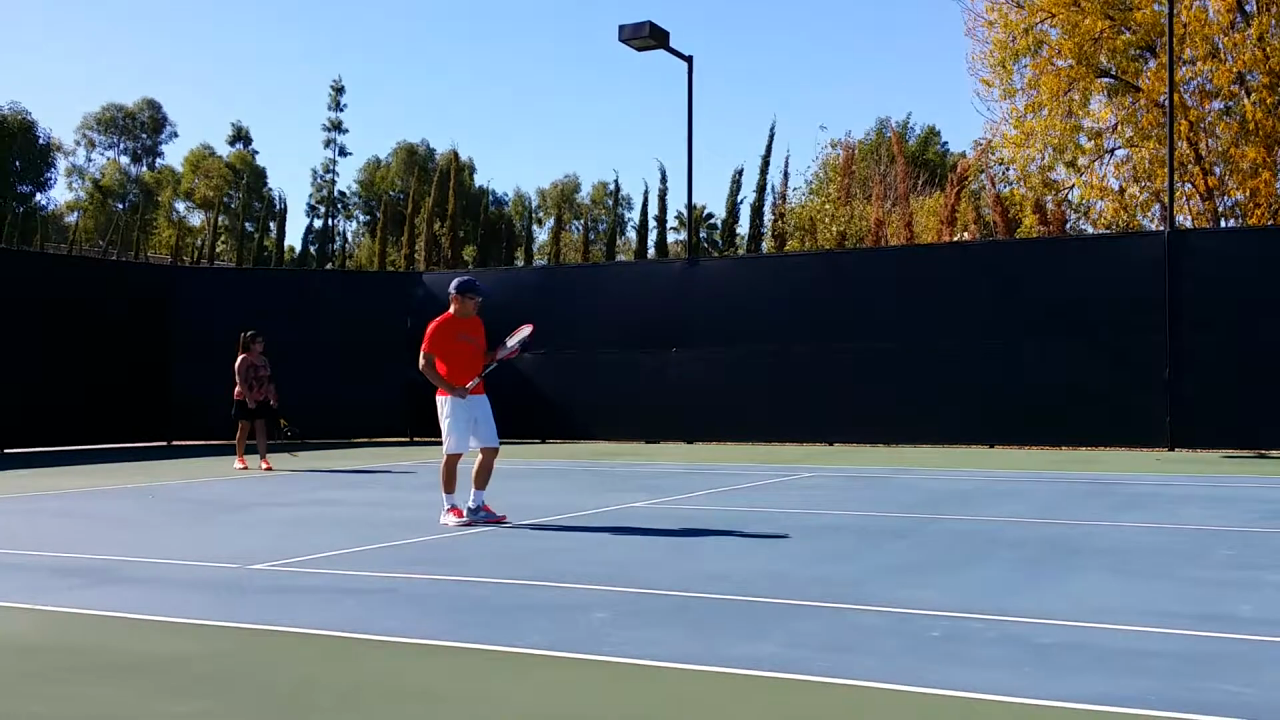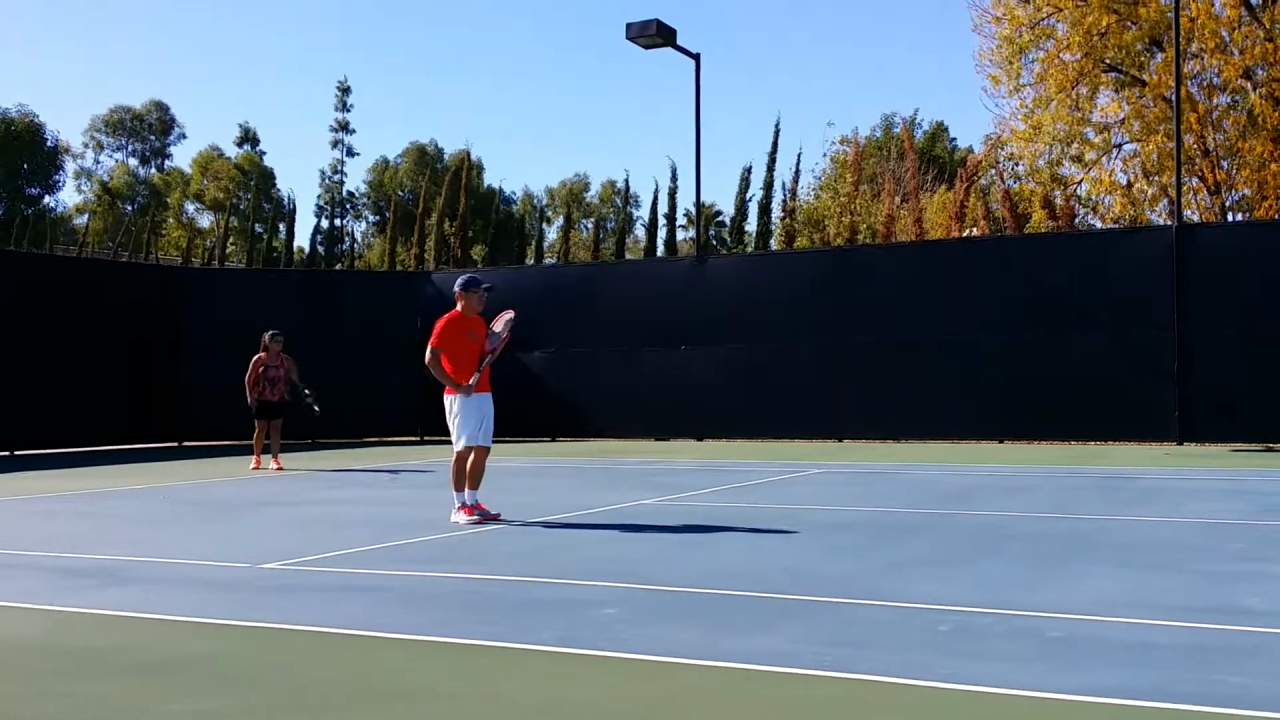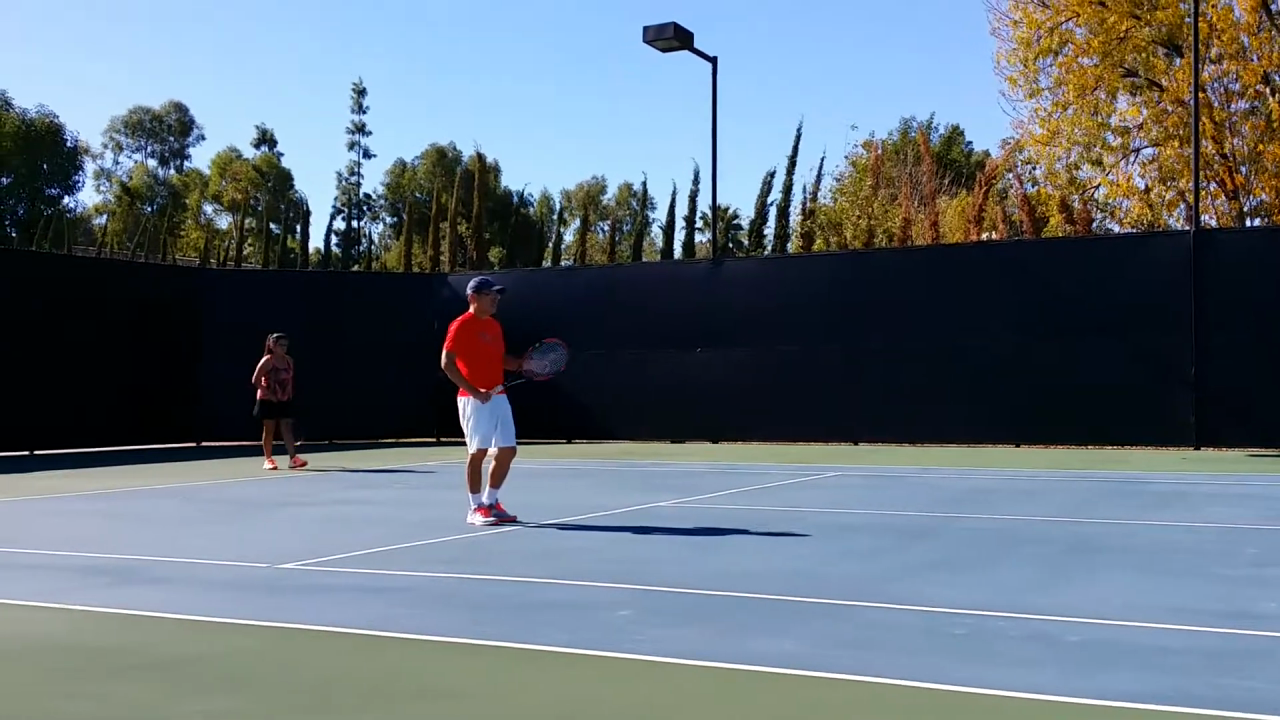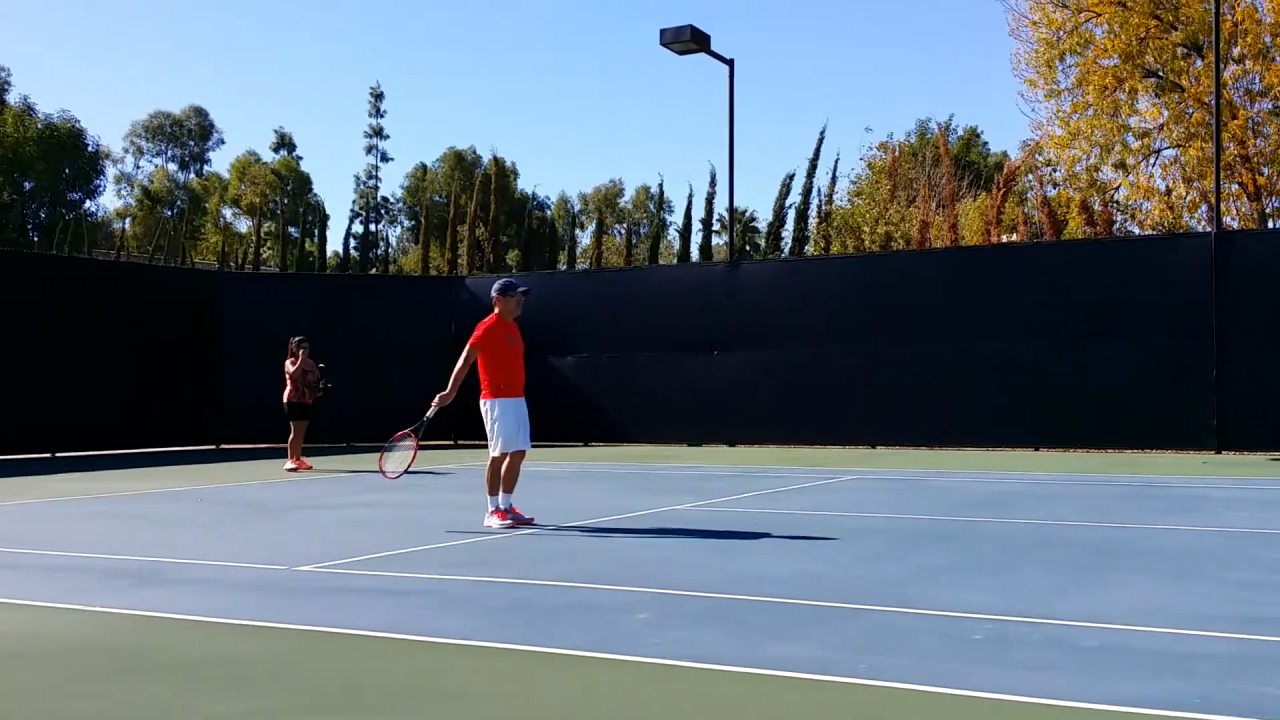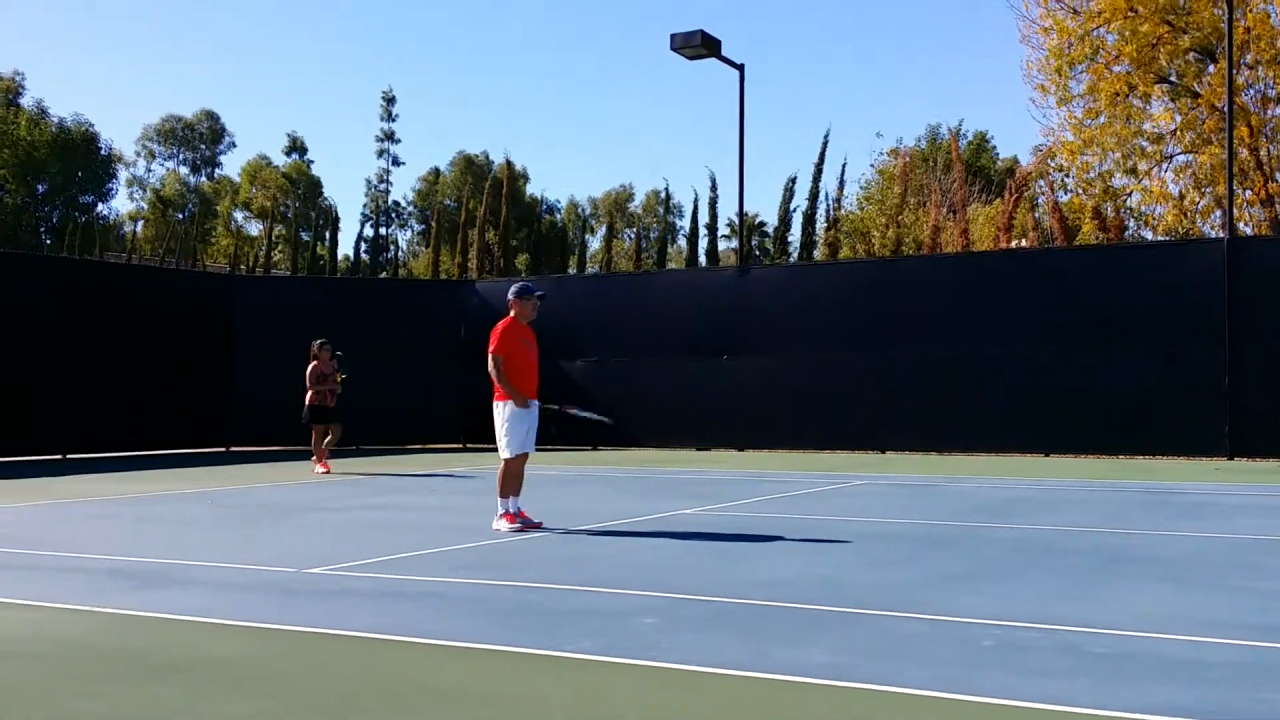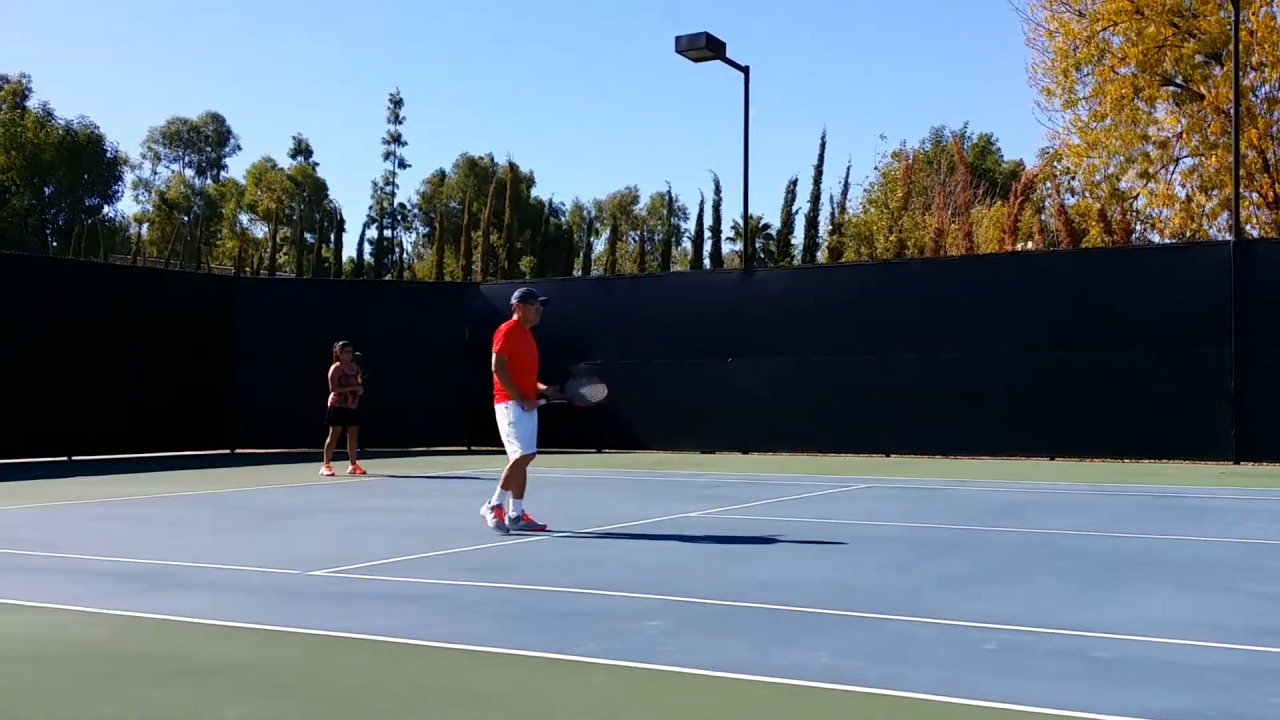
dt=0.7s
person 1, frame 1
left shoulder: (477, 323)
right shoulder: (440, 326)
right elbow: (425, 363)
left wrist: (500, 354)
right wrist: (451, 388)
left hip: (478, 397)
right hip: (452, 399)
left knee: (490, 450)
right knee: (454, 453)
left ankle: (475, 506)
right ankle: (449, 509)
person 1, frame 2
left shoulder: (480, 322)
right shoulder: (448, 323)
right elbow: (431, 359)
right wrist: (455, 386)
left hip: (484, 395)
right hip: (461, 397)
left knee: (482, 450)
right knee: (463, 450)
left ankle: (472, 503)
right ankle: (459, 507)
person 1, frame 3
left shoulder: (495, 325)
right shoulder: (462, 325)
right elbow: (447, 363)
left wrist: (524, 364)
right wrist: (474, 390)
left hip: (498, 397)
right hip: (475, 399)
left knee: (507, 451)
right knee: (478, 452)
left ankle: (490, 501)
right ankle: (476, 507)
person 1, frame 4
left shoulder: (512, 326)
right shoulder: (488, 327)
right elbow: (466, 359)
right wrist: (451, 391)
left hip: (517, 399)
right hip: (498, 401)
left knee: (518, 454)
right knee: (499, 455)
left ankle: (506, 507)
right ankle: (493, 511)
person 1, frame 5
left shoulder: (528, 331)
right shoulder: (504, 329)
right elbow: (494, 367)
right wrist: (515, 397)
left hip: (529, 404)
right hip: (510, 404)
left knee: (521, 458)
right knee: (510, 458)
left ankle: (515, 511)
right ankle: (502, 515)
person 1, frame 6
left shoulder: (527, 335)
right shoulder: (507, 331)
right elbow: (497, 368)
left wrist: (543, 389)
right wrist: (521, 398)
left hip: (526, 405)
right hip: (511, 404)
left knee: (521, 458)
right knee: (524, 454)
left ankle: (516, 515)
right ankle: (494, 505)
